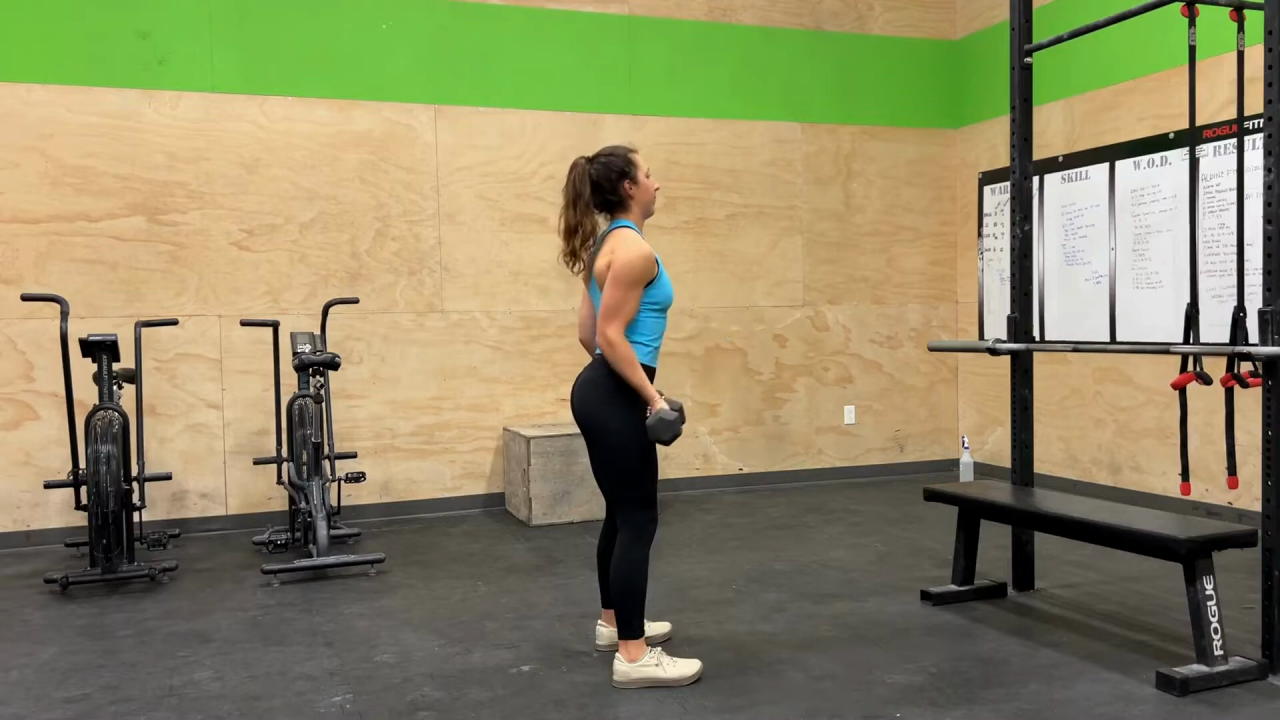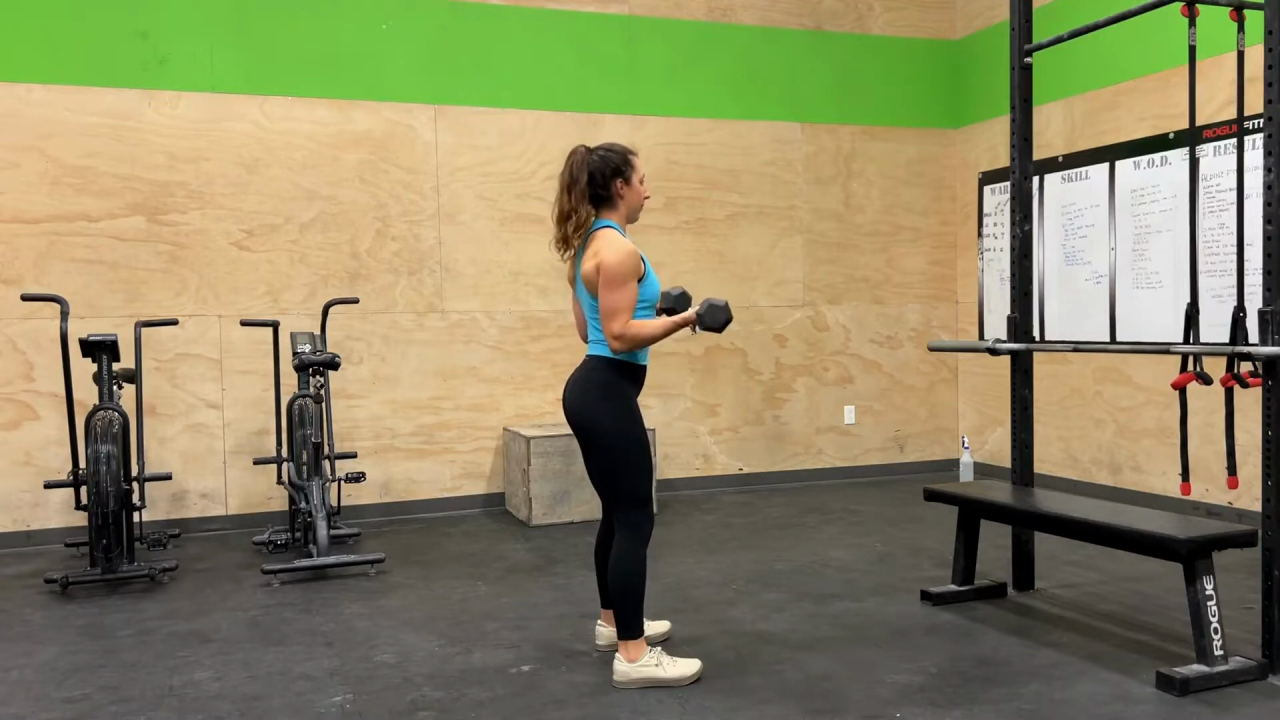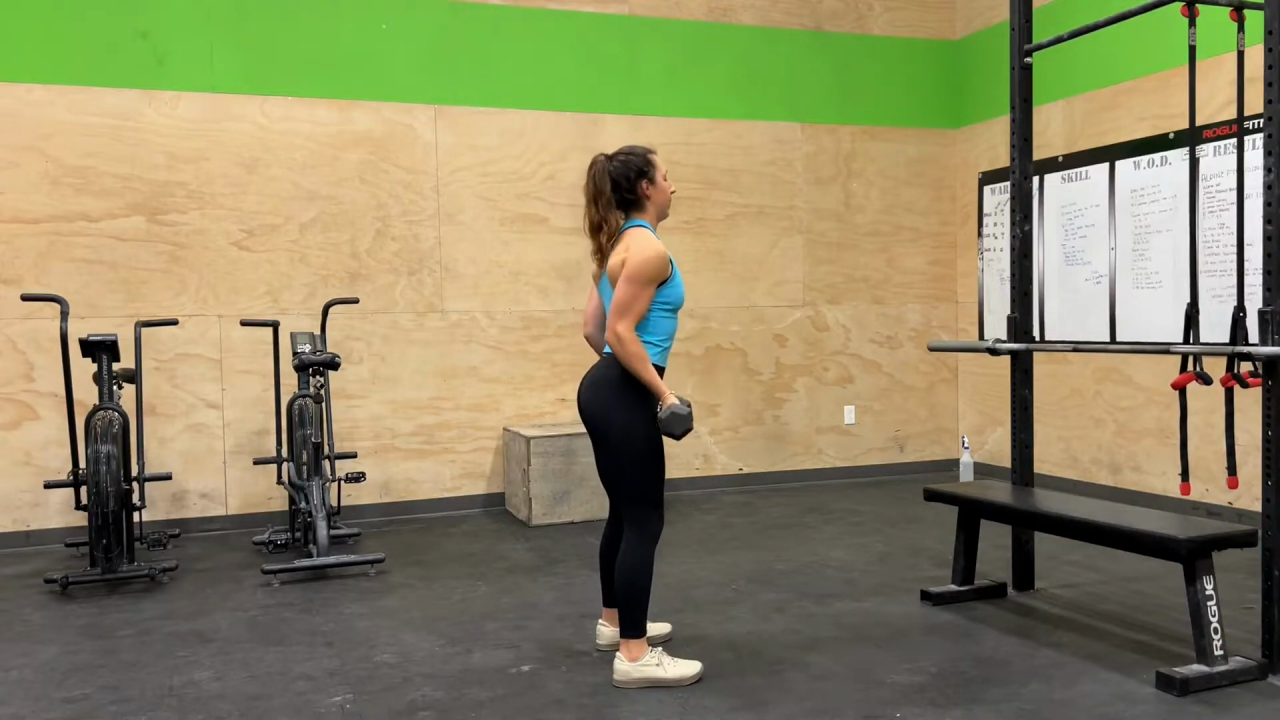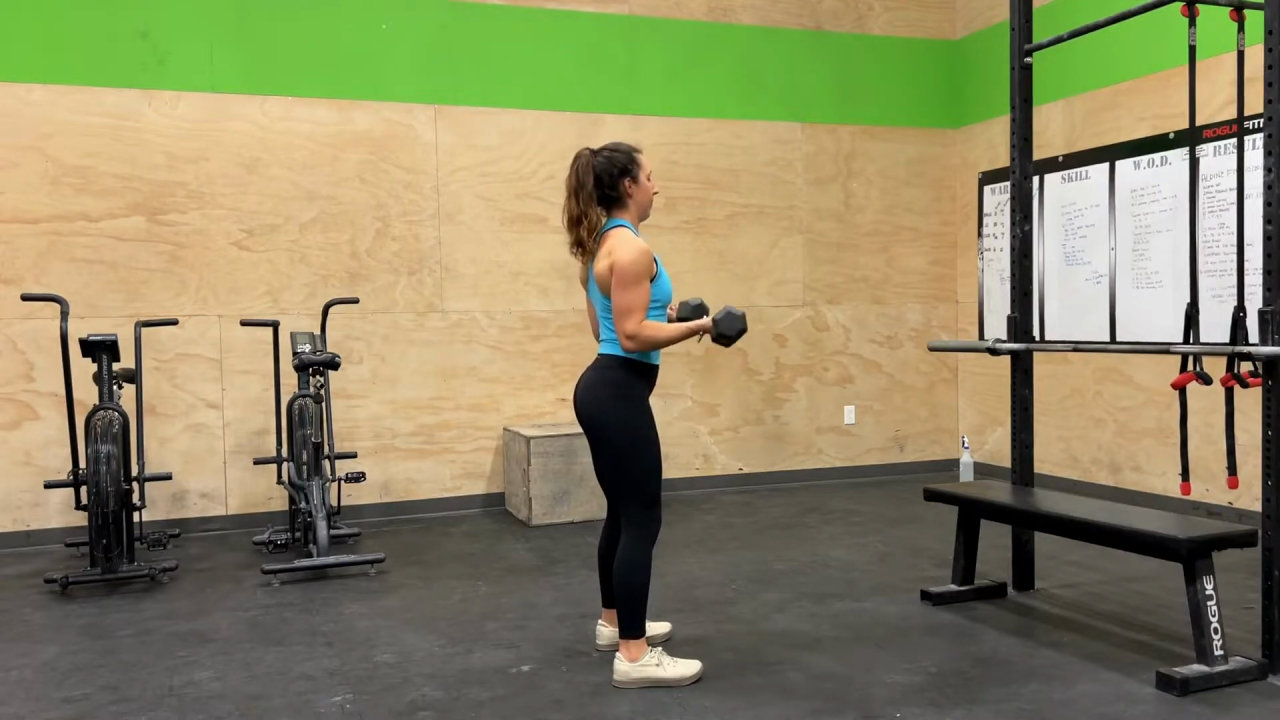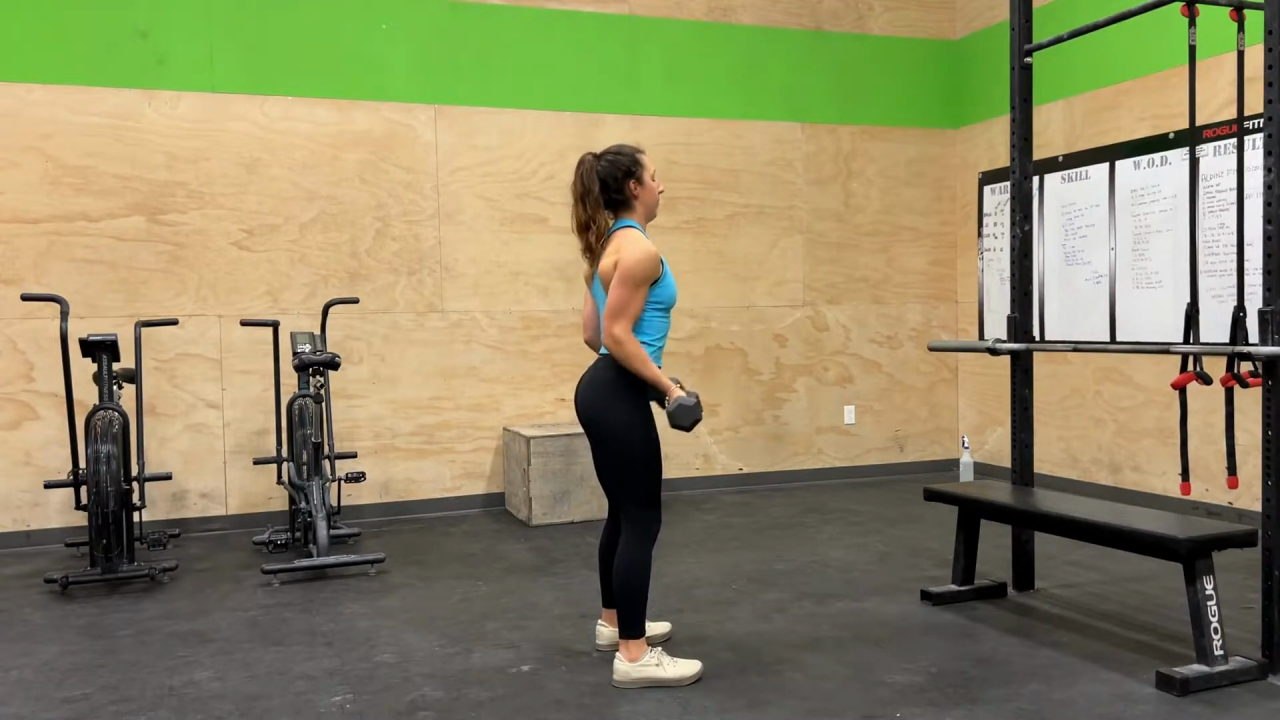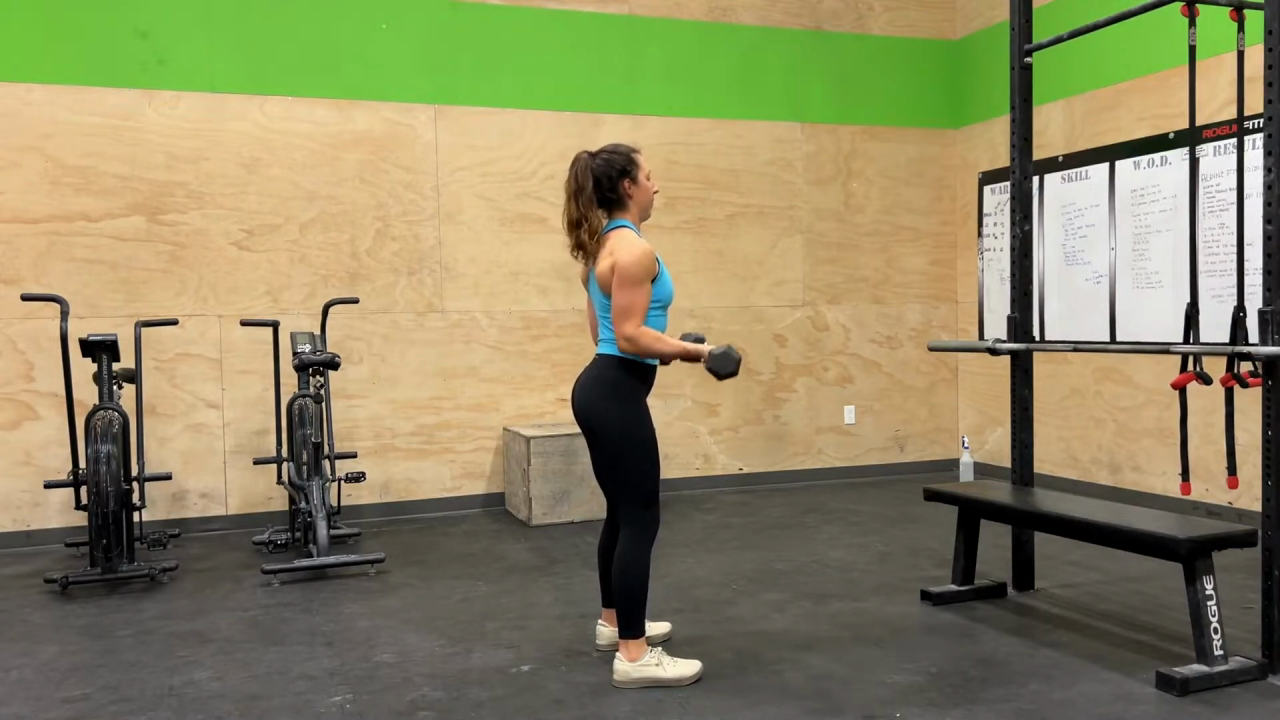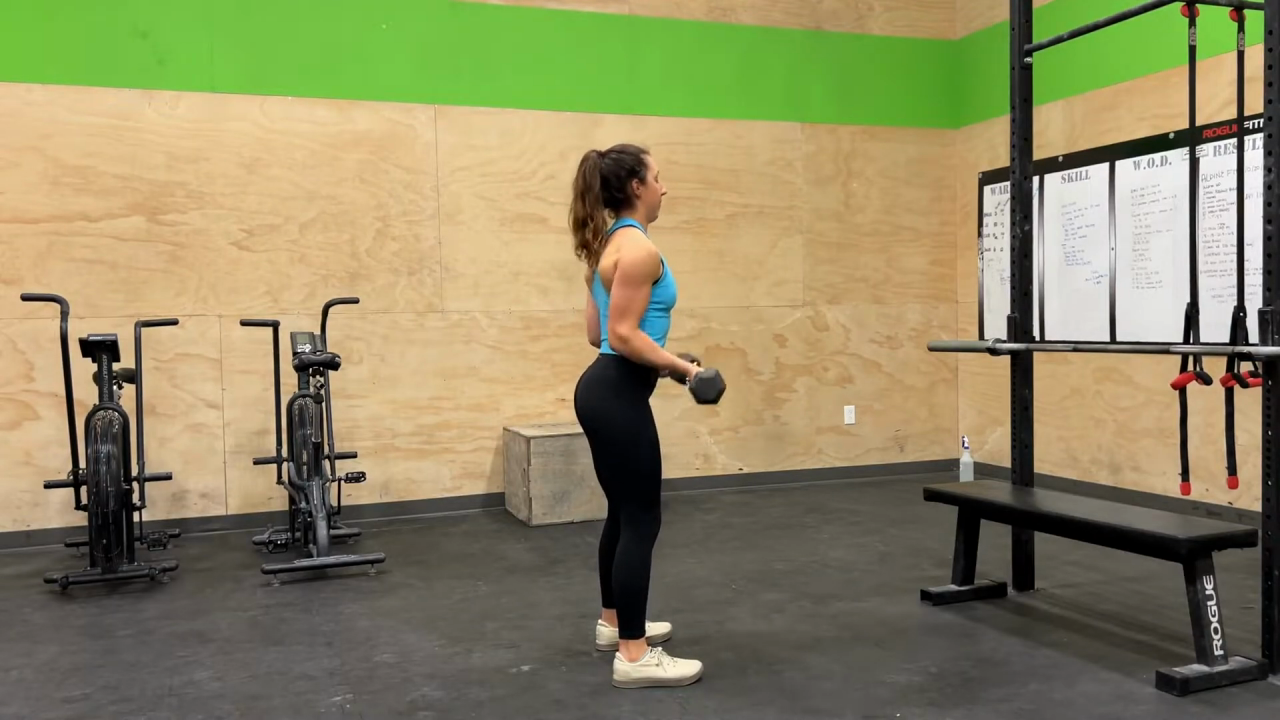
dt=0.7s
person 1, frame 1
left shoulder: (608, 245)
right shoulder: (634, 249)
right elbow: (611, 335)
right wrist: (651, 395)
left hip: (598, 391)
right hip: (616, 398)
left knee: (621, 514)
right knee: (638, 521)
left ankle: (614, 622)
right ankle: (633, 657)
person 1, frame 2
left shoulder: (590, 245)
right shoulder: (617, 248)
right elbow: (620, 335)
left wrist: (657, 314)
right wrist: (682, 319)
left hip: (592, 388)
right hip: (608, 394)
left knee: (617, 514)
right knee: (634, 520)
left ankle: (613, 622)
right ankle: (632, 656)
person 1, frame 3
left shoulder: (618, 245)
right shoulder: (647, 248)
left elbow: (592, 328)
right elbow: (621, 333)
right wrist: (662, 391)
left hip: (603, 388)
right hip: (622, 397)
left knee: (624, 513)
right knee: (643, 521)
left ankle: (614, 622)
right ankle: (634, 656)
person 1, frame 4
left shoulder: (602, 244)
right shoulder: (630, 247)
right elbow: (633, 335)
left wrist: (665, 316)
right wrist: (699, 326)
left hip: (602, 387)
right hip: (619, 393)
left knee: (622, 513)
right knee: (641, 520)
left ankle: (613, 621)
right ankle: (634, 656)
person 1, frame 5
left shoulder: (610, 245)
right shoulder: (638, 249)
right elbow: (618, 337)
right wrist: (667, 386)
left hip: (600, 389)
right hip: (618, 397)
left knee: (623, 513)
right knee: (641, 521)
left ankle: (613, 622)
right ankle: (634, 655)
person 1, frame 6
left shoulder: (603, 244)
right shoulder: (632, 248)
right elbow: (630, 336)
left wrist: (669, 344)
right wrist: (693, 350)
left hip: (600, 387)
right hip: (617, 394)
left knee: (622, 513)
right knee: (640, 520)
left ankle: (613, 621)
right ankle: (633, 656)
person 1, frame 7
left shoulder: (608, 243)
right shoulder: (637, 247)
right elbow: (623, 336)
left wrist: (660, 358)
right wrist: (682, 367)
left hip: (602, 387)
right hip: (619, 395)
left knee: (623, 513)
right knee: (640, 521)
left ankle: (614, 622)
right ankle: (634, 655)
